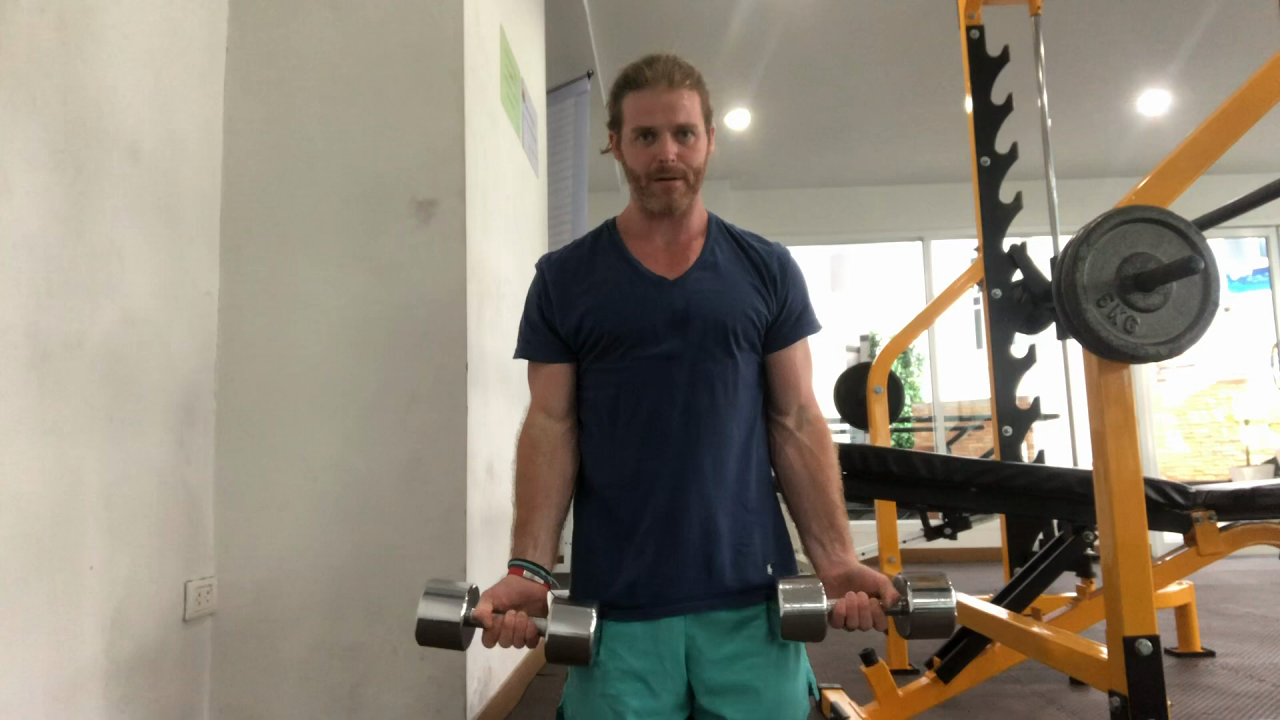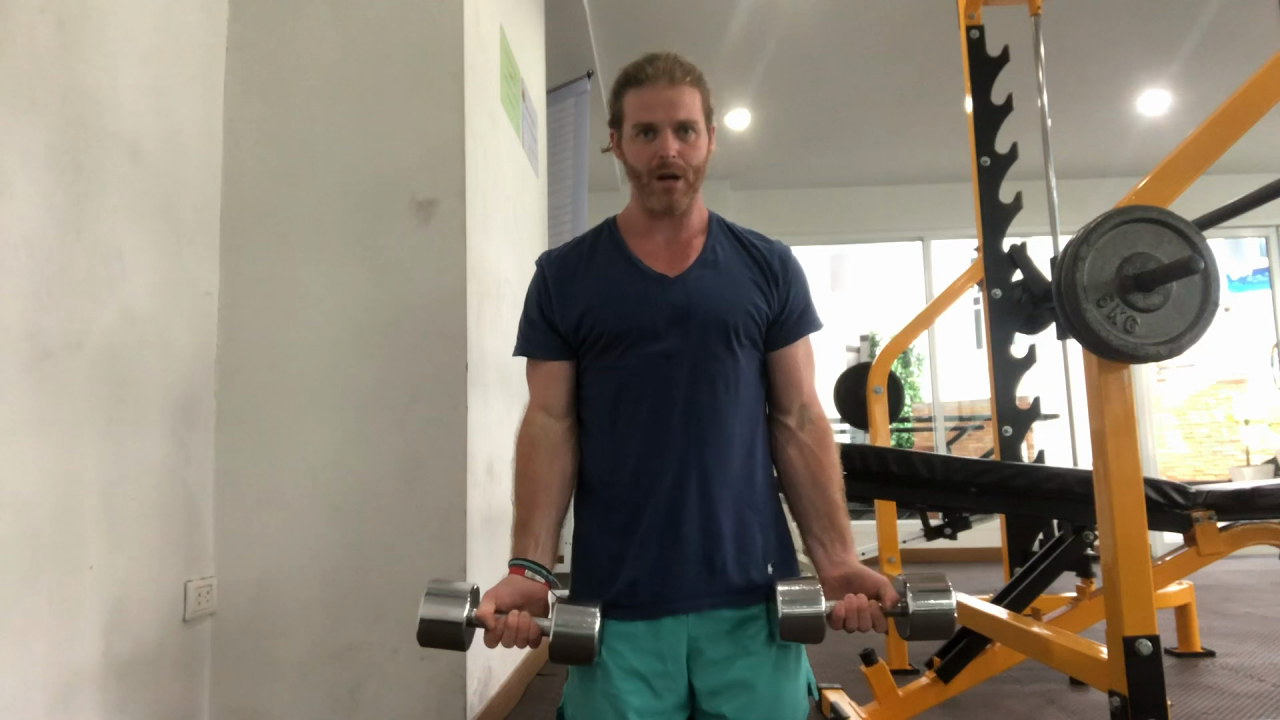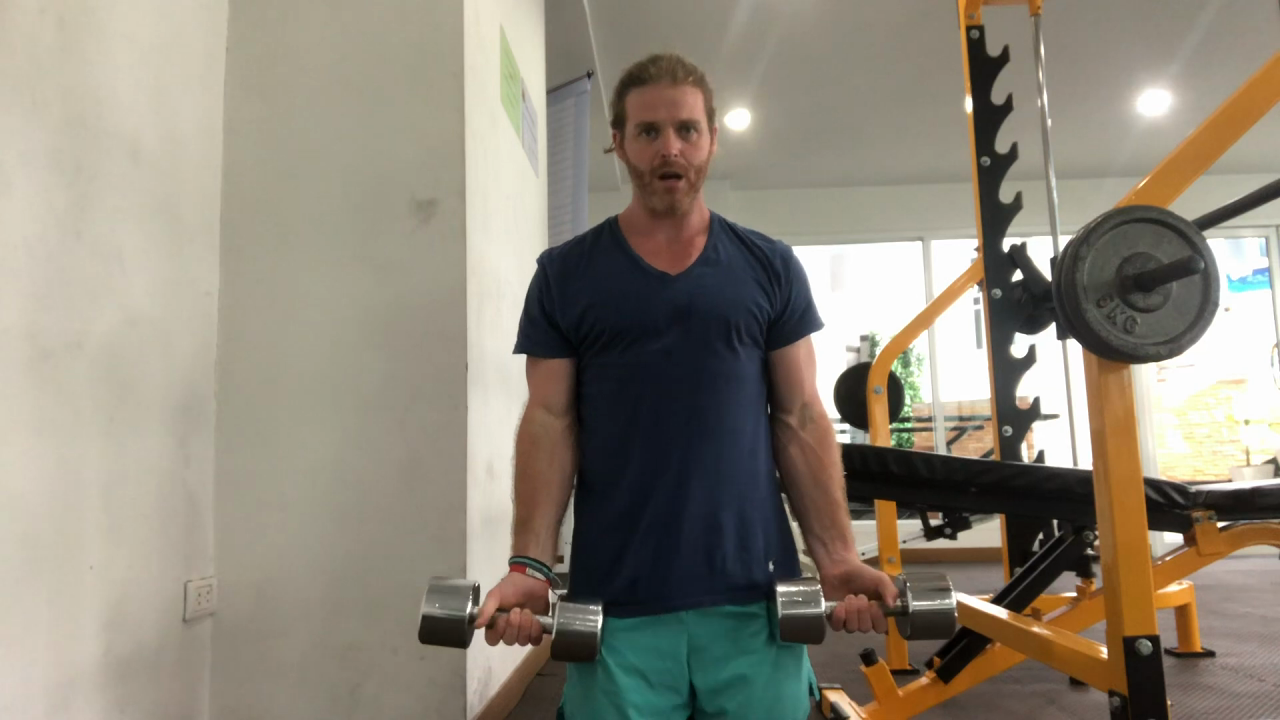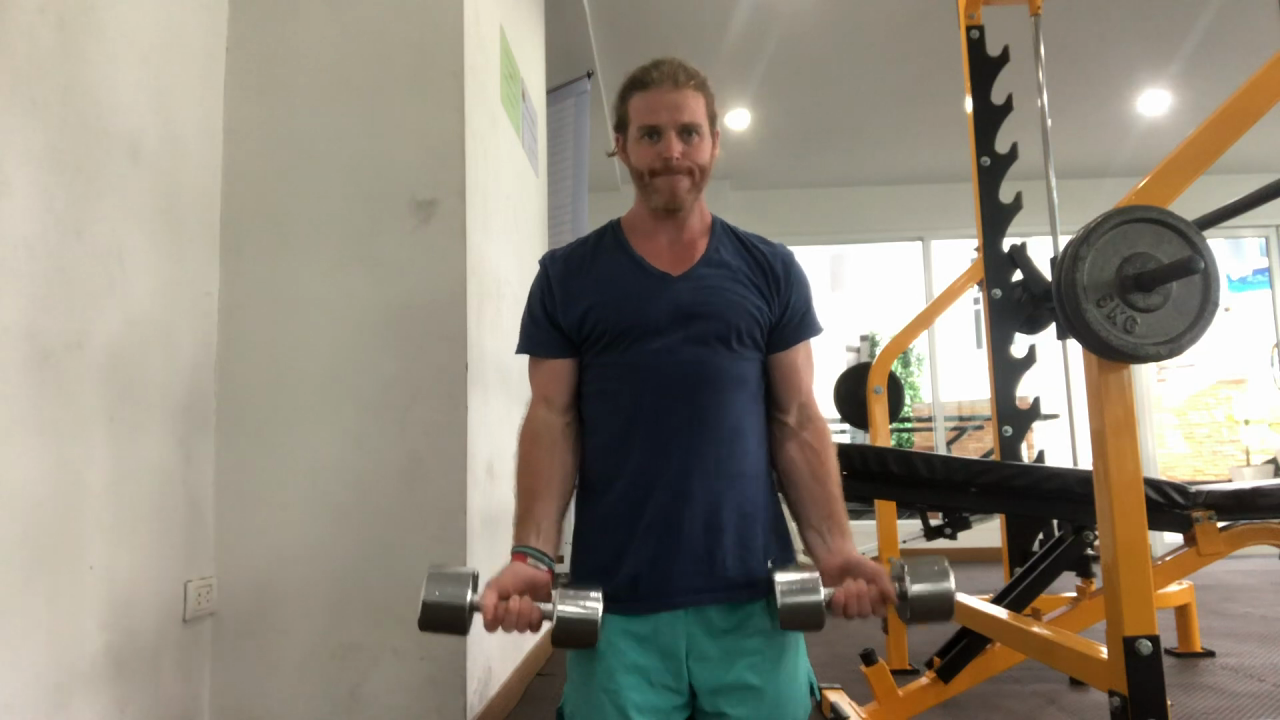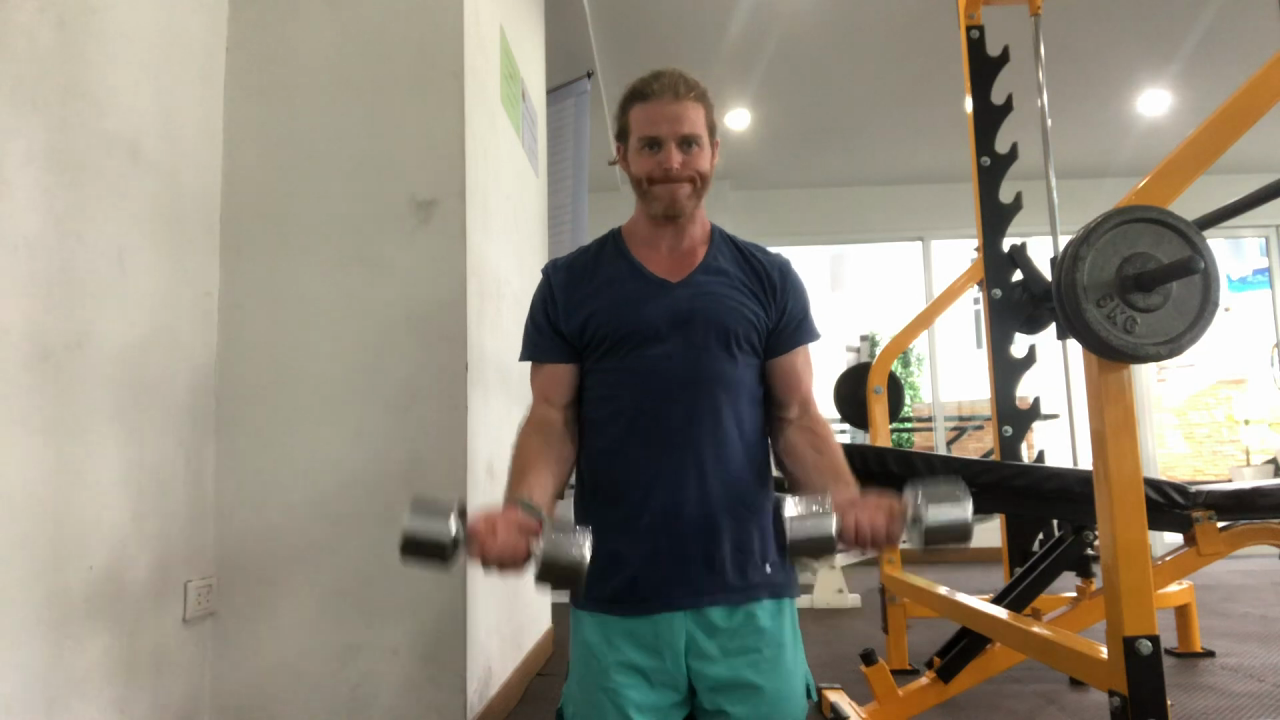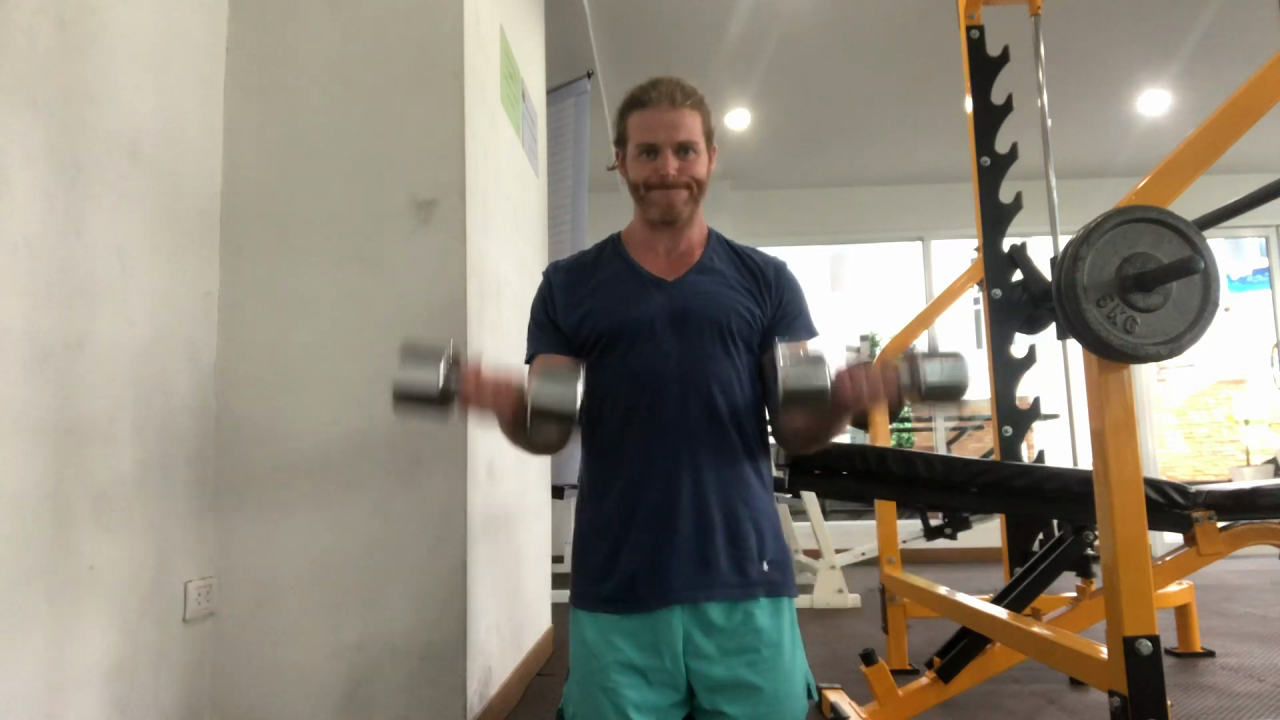
dt=0.2s
person 1, frame 1
left shoulder: (766, 269)
right shoulder: (564, 277)
left elbow: (796, 421)
right elbow: (552, 425)
left wrist: (836, 558)
right wrist: (529, 566)
left hip: (750, 591)
right hip: (617, 598)
person 1, frame 2
left shoulder: (768, 267)
right shoulder: (563, 276)
left elbow: (797, 421)
right elbow: (550, 425)
left wrist: (836, 560)
right wrist: (529, 566)
left hip: (750, 590)
right hip: (617, 600)
person 1, frame 3
left shoulder: (769, 267)
right shoulder: (565, 273)
left elbow: (800, 419)
right elbow: (551, 423)
left wrist: (838, 558)
right wrist: (530, 562)
left hip: (750, 589)
right hip: (616, 597)
person 1, frame 4
left shoulder: (769, 270)
right shoulder: (567, 274)
left elbow: (796, 421)
right elbow: (553, 418)
left wrist: (834, 548)
right wrist: (532, 553)
left hip: (749, 587)
right hip: (616, 594)
person 1, frame 5
left shoulder: (767, 278)
right shoulder: (570, 281)
left elbow: (797, 418)
right elbow: (552, 419)
left wrist: (843, 499)
right wrist: (524, 509)
left hip: (746, 586)
right hip: (617, 594)
person 1, frame 6
left shoulder: (763, 279)
right shoulder: (572, 282)
left elbow: (796, 427)
right elbow: (551, 426)
left wrist: (838, 400)
right wrist: (512, 405)
left hip: (744, 579)
right hip: (616, 588)
